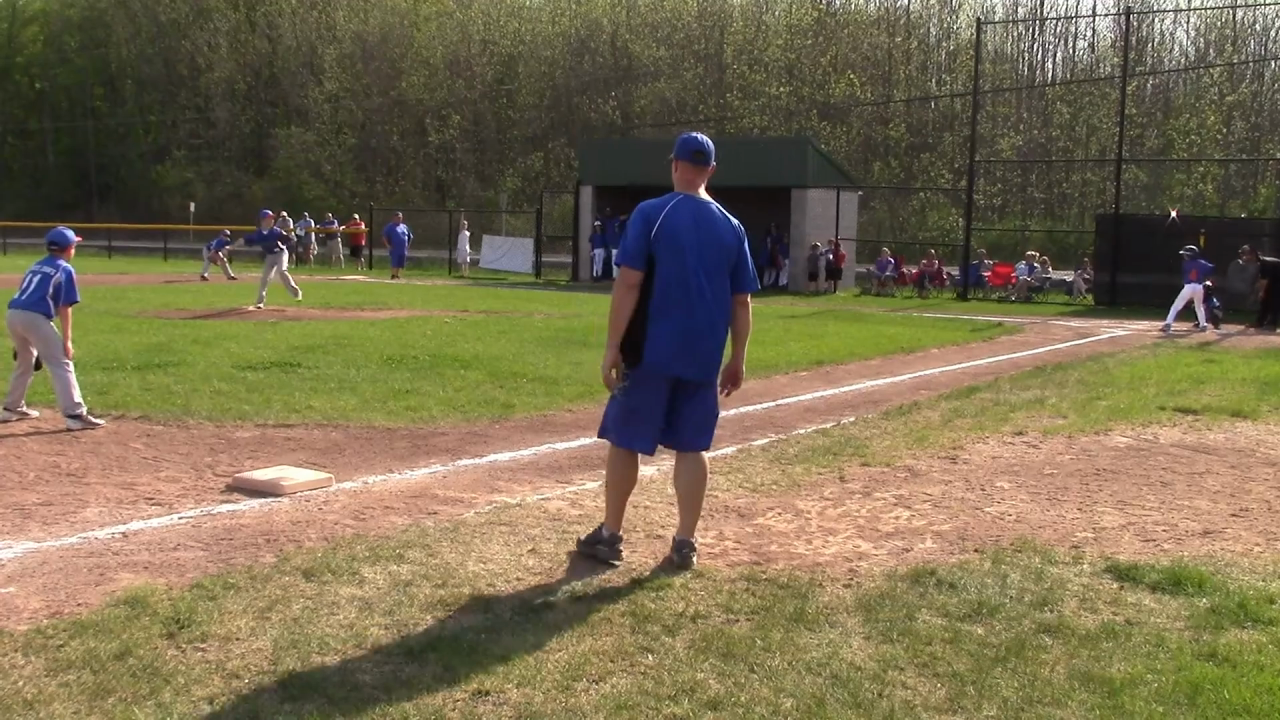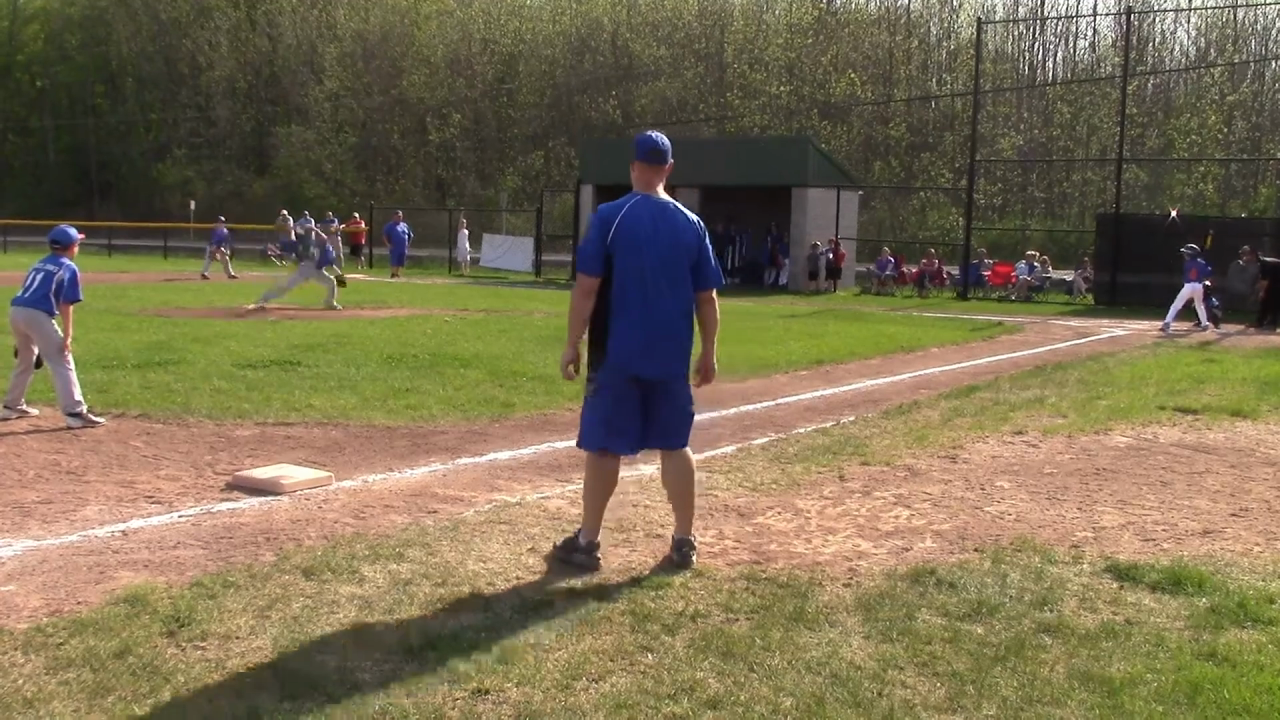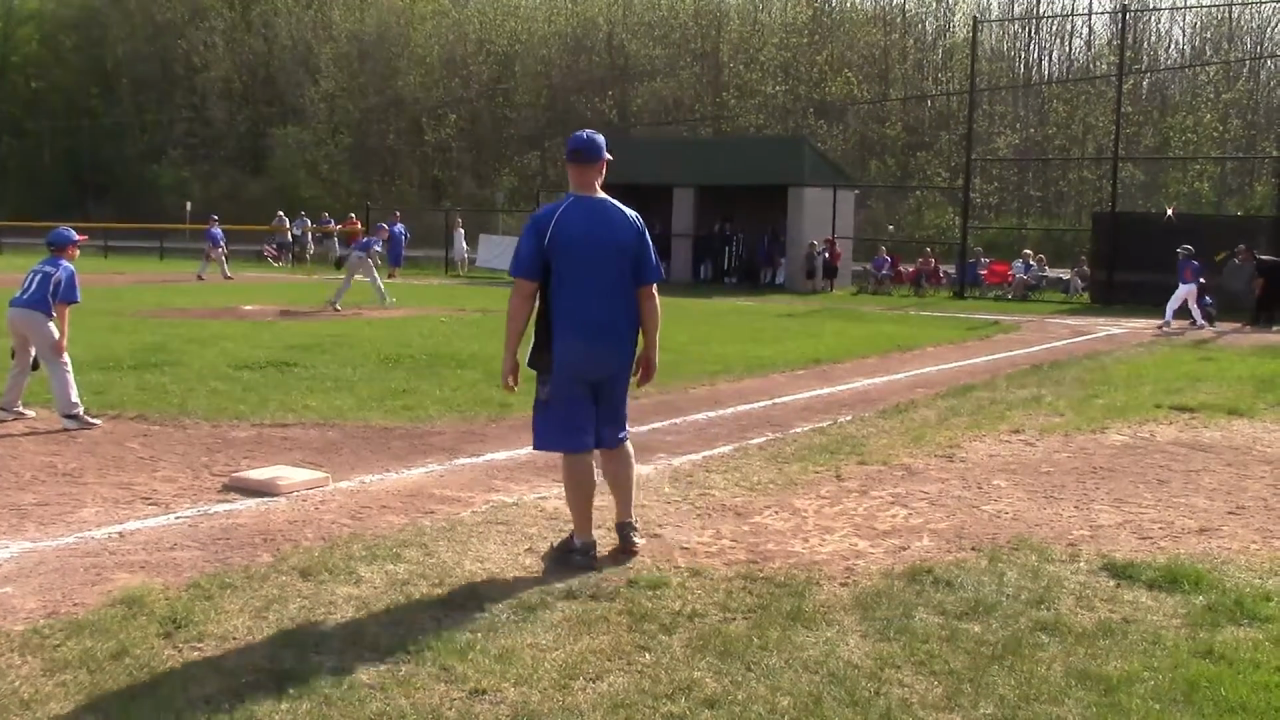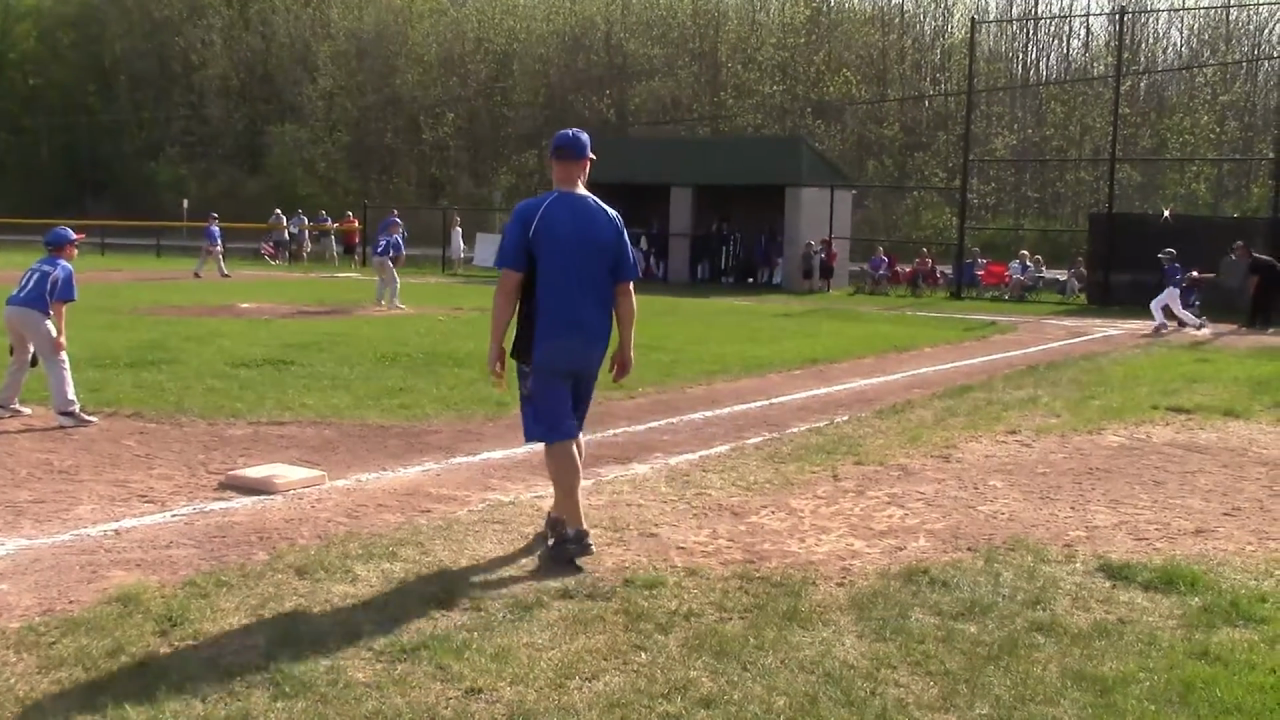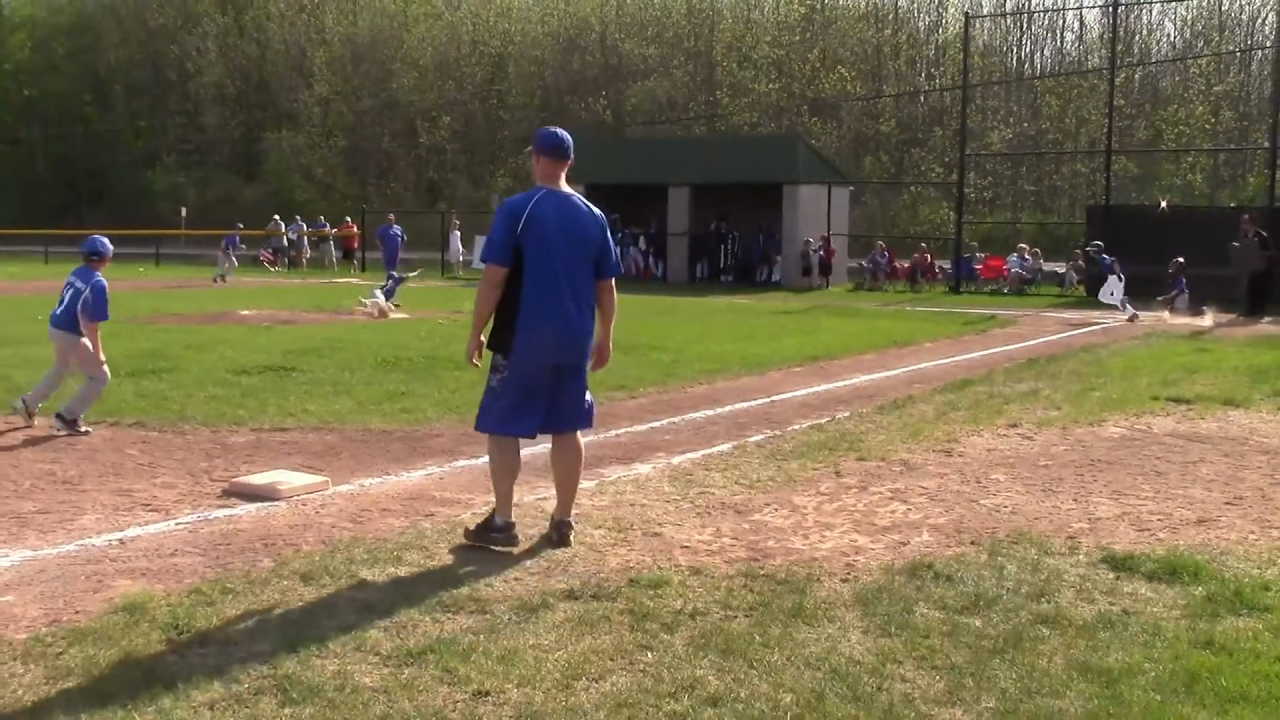
dt=0.5s
person 1, frame 1
left shoulder: (651, 214)
right shoulder: (731, 226)
left elbow: (629, 284)
right elbow: (741, 302)
left wrist: (613, 346)
right wrist: (737, 358)
left hip: (649, 353)
right hip: (703, 357)
left knee: (624, 440)
right knee: (692, 448)
left ankle: (609, 535)
right ankle: (685, 543)
person 1, frame 2
left shoulder: (609, 217)
right shoulder: (691, 224)
left elbow: (587, 288)
right elbow: (707, 297)
left wrist: (572, 345)
right wrist: (708, 353)
left hip: (616, 354)
right hip: (671, 357)
left knee: (602, 446)
right knee: (674, 446)
left ankle: (586, 542)
right ankle: (683, 541)
person 1, frame 3
left shoulder: (546, 220)
right shoulder: (630, 220)
left elbow: (524, 293)
right elbow: (648, 294)
left wrist: (510, 353)
right wrist: (650, 349)
left hip: (564, 353)
right hip: (616, 353)
left knee: (575, 445)
right knee: (614, 438)
left ankle: (583, 542)
right ankle: (626, 524)
person 1, frame 4
left shoulder: (529, 213)
right shoulder: (610, 219)
left elbow: (509, 285)
right elbow: (624, 291)
left wrist: (496, 343)
right wrist: (626, 345)
left hip: (543, 346)
right hip: (590, 346)
left knee: (558, 435)
right knee: (571, 429)
left ankle: (575, 532)
right ankle: (561, 516)
person 1, frame 5
left shoulder: (516, 208)
right shoulder: (593, 216)
left elbow: (494, 278)
right elbow: (606, 286)
left wrist: (476, 333)
right wrist: (604, 337)
left hip: (521, 341)
right hip: (574, 342)
left knee: (502, 427)
right knee: (567, 429)
left ankle: (501, 521)
right ankle: (562, 521)
person 2, frame 1
left shoulder: (36, 266)
right shoulder: (65, 270)
right elbow: (64, 308)
left wrist: (24, 336)
right wrist: (67, 340)
left hip: (13, 314)
right hip: (34, 318)
left knee: (25, 362)
right knee: (61, 364)
left ankle: (12, 408)
right ankle: (76, 415)
person 2, frame 2
left shoulder: (40, 264)
right shoulder: (68, 268)
right elbow: (66, 305)
right wrist: (67, 336)
left hip: (16, 311)
right hip: (37, 315)
left knee: (25, 359)
right knee: (62, 362)
left ankle: (11, 406)
right ankle: (75, 413)
person 2, frame 3
left shoulder: (40, 265)
right shoulder: (66, 269)
right elbow: (62, 305)
left wrist: (22, 335)
right wrist: (63, 336)
right hip: (35, 316)
left knee: (22, 360)
right knee: (60, 363)
right ankle: (72, 414)
person 2, frame 4
left shoulder: (38, 264)
right shoulder: (64, 268)
right elbow: (58, 303)
left wrist: (18, 334)
right wrist: (61, 334)
right hip: (32, 314)
left knee: (21, 357)
right knee: (57, 361)
right ankle: (67, 412)
person 2, frame 5
left shoulder: (76, 273)
right shoulder: (98, 283)
right elbow: (92, 321)
right wrist: (97, 352)
left hip: (57, 328)
right hip: (71, 336)
left knee: (60, 370)
right knee: (100, 377)
left ankle: (27, 404)
right ankle: (67, 417)
